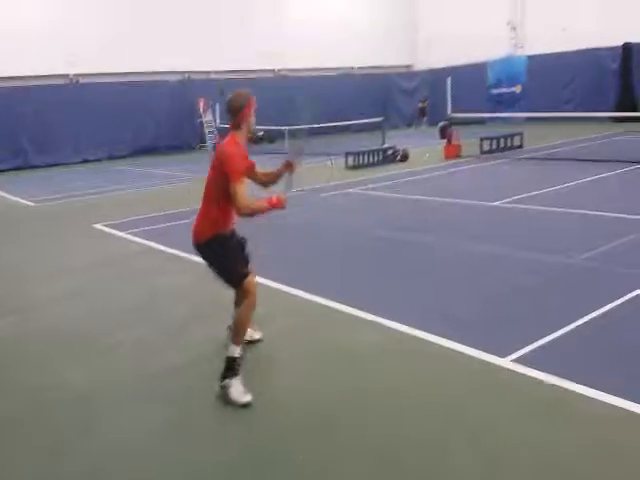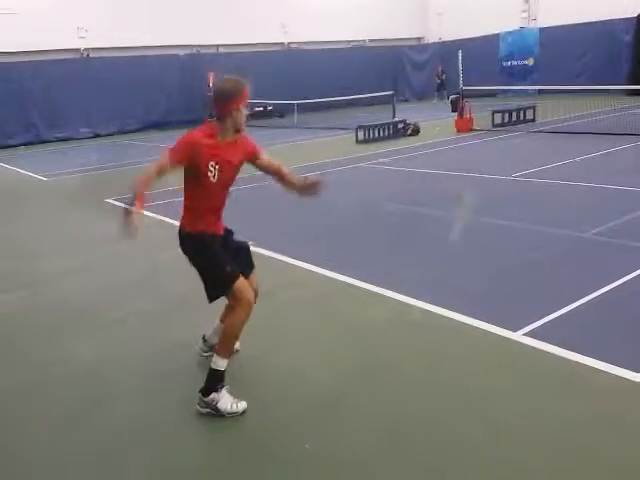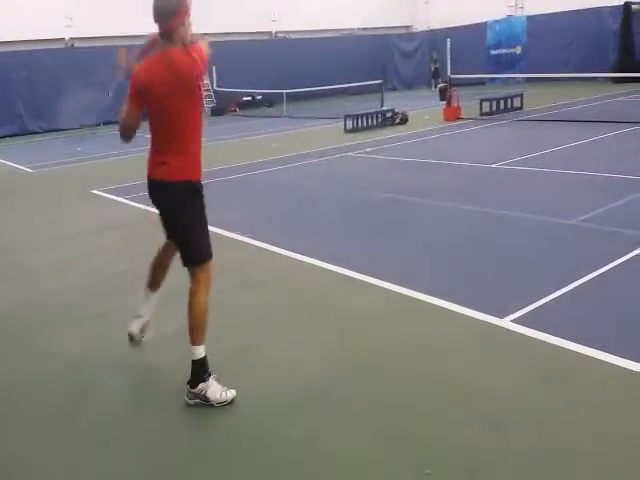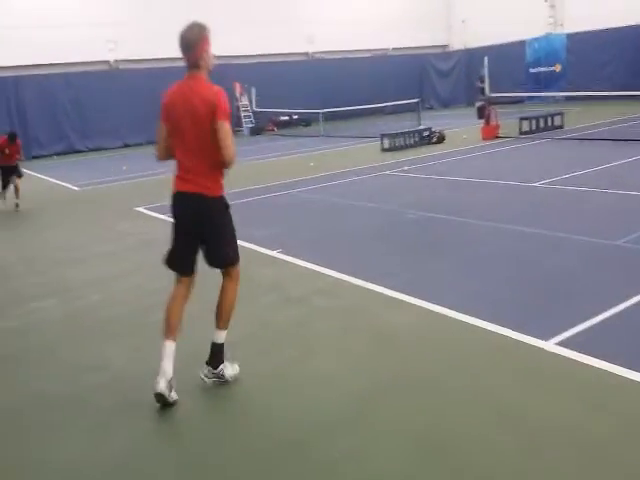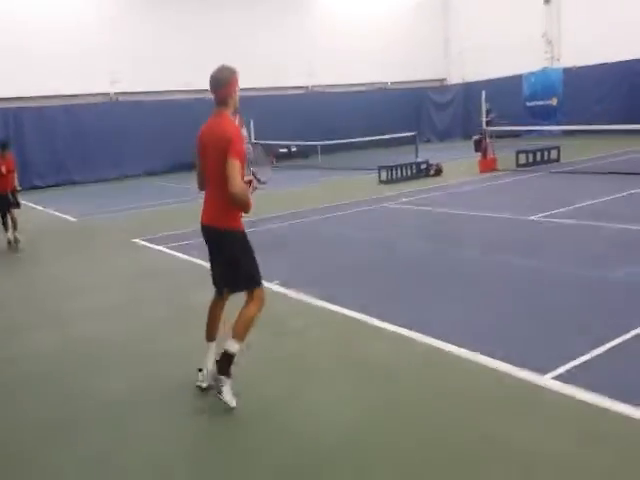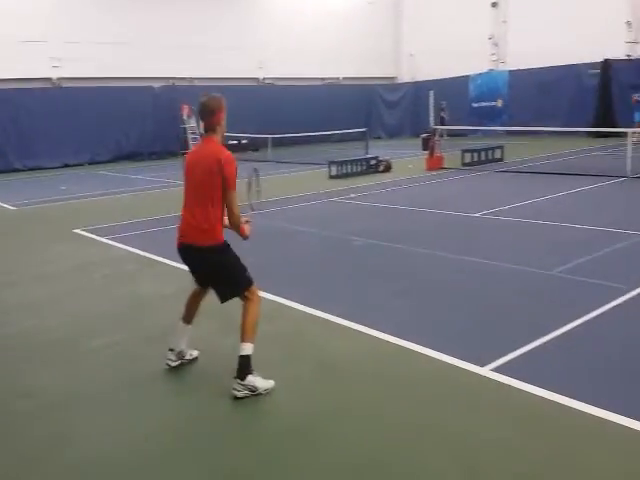
dt=0.5s
person 1, frame 1
left shoulder: (237, 149)
right shoulder: (231, 153)
left elbow: (262, 180)
right elbow: (245, 206)
left wrist: (282, 170)
right wrist: (276, 203)
left hip: (221, 230)
right hip: (211, 236)
left knee: (245, 280)
right knee: (249, 290)
left ankle: (239, 329)
right ankle: (230, 376)
person 1, frame 2
left shoulder: (241, 142)
right shoulder: (195, 143)
left elbow: (273, 167)
right elbow: (153, 172)
left wrist: (298, 183)
right wrist: (137, 201)
left hip: (217, 229)
right hip: (196, 235)
left knee: (250, 291)
right knee: (243, 297)
left ankle: (215, 339)
right ankle: (211, 391)
person 1, frame 3
left shoulder: (142, 72)
right shoulder: (193, 61)
left elbow: (126, 133)
left hip: (157, 179)
right hip: (184, 182)
left knee: (173, 242)
right knee: (201, 275)
left ankle: (140, 319)
right ankle: (199, 380)
person 1, frame 4
left shoulder: (171, 96)
right shoulder: (216, 95)
left elbow: (162, 152)
right elbow: (227, 157)
right wrist: (212, 155)
left hip: (182, 197)
right hip: (210, 198)
left knee: (183, 281)
right knee: (230, 273)
left ankle: (165, 374)
right ankle: (215, 362)
person 1, frame 5
left shoulder: (205, 130)
right shoulder: (233, 132)
right elbow: (235, 189)
left wrist: (239, 185)
right wrist: (247, 201)
left hip: (210, 223)
right hip: (227, 226)
left knee: (222, 292)
right knee: (256, 296)
left ankle: (208, 368)
right ankle: (222, 366)
person 1, frame 6
left shoulder: (192, 155)
right shoulder: (225, 158)
right elbow: (232, 212)
left wrist: (229, 222)
right wrist: (240, 228)
left hip: (185, 241)
right hip: (209, 243)
left knee: (203, 285)
right knee: (251, 296)
left ankle: (177, 350)
right ankle: (244, 376)
